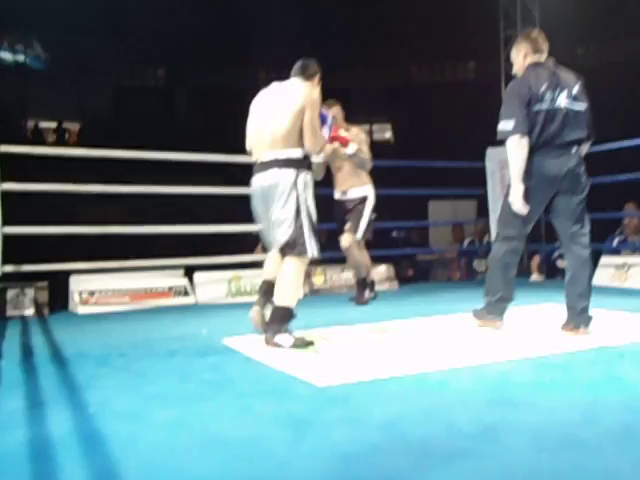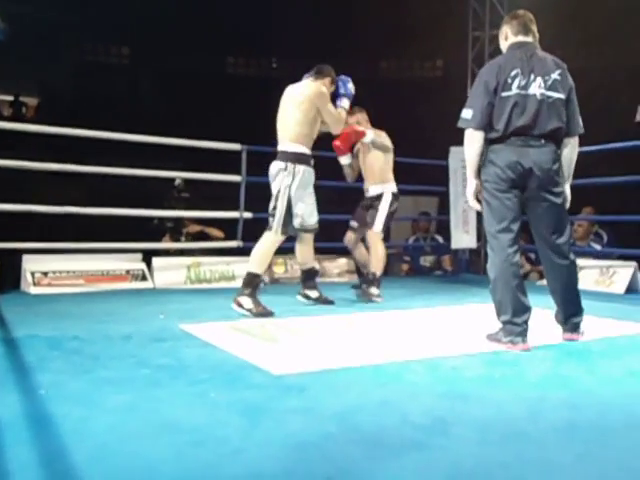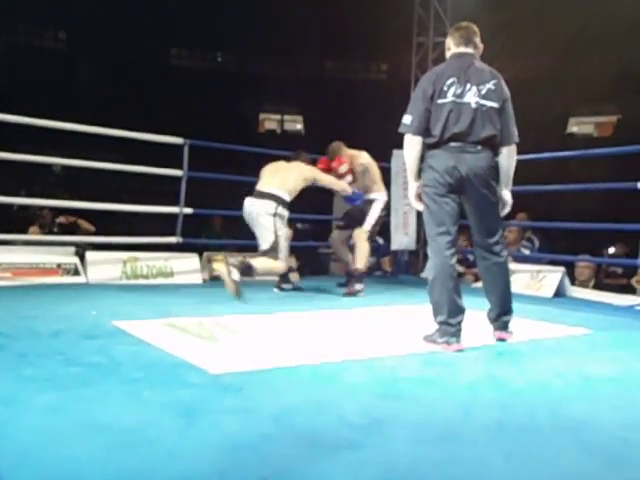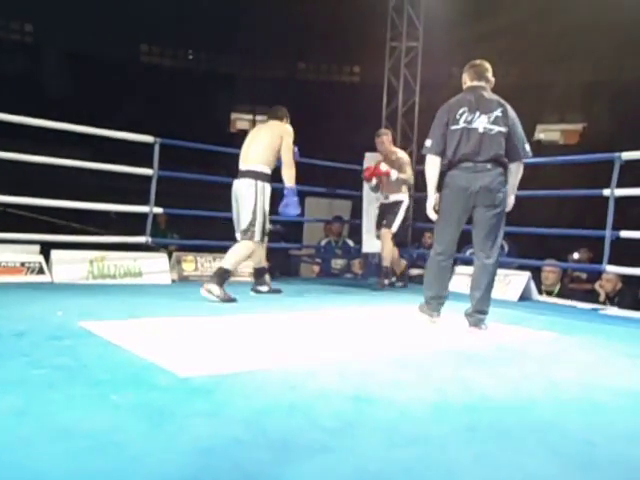
dt=1s
person 1, frame 1
left shoulder: (522, 84)
right shoulder: (574, 82)
left elbow: (517, 138)
right elbow: (586, 137)
left wrist: (517, 183)
left hip: (538, 167)
right hip: (572, 166)
left knee: (510, 238)
right knee: (576, 241)
left ankle: (494, 309)
right ankle: (578, 318)
person 1, frame 2
left shoulder: (495, 68)
right shoulder: (558, 70)
left elbow: (475, 129)
right elbow: (572, 135)
left wrist: (471, 176)
right wrist: (566, 180)
left hip: (503, 158)
right hip: (545, 159)
left knee: (503, 243)
right knee: (556, 242)
left ankle: (513, 330)
right ankle: (571, 322)
person 1, frame 3
left shoulder: (434, 77)
right shoulder: (495, 80)
left elbow: (413, 134)
right elbow: (508, 142)
left wrist: (412, 179)
right wrist: (505, 186)
left hip: (442, 161)
right hip: (481, 163)
left knee: (442, 246)
right knee: (490, 245)
left ankle: (448, 330)
right ankle: (501, 322)
person 1, frame 4
left shoulder: (450, 107)
right shoulder: (504, 109)
left elbow: (433, 155)
right elbow: (517, 159)
left wrist: (431, 192)
right wrist: (511, 191)
left hip: (458, 179)
right hip: (492, 180)
left knee: (443, 246)
right knee: (486, 252)
left ankle: (433, 305)
right ankle: (477, 317)
person 2, frame 1
left shoulder: (264, 93)
right shoulder: (309, 91)
left elbow: (250, 145)
right elbow: (313, 145)
right wrist: (321, 129)
left hip: (261, 176)
right hip: (290, 174)
left knee: (280, 246)
right knee: (299, 252)
left ankle: (264, 304)
right ankle: (278, 328)
person 2, frame 2
left shoulder: (294, 89)
right shoulder: (316, 90)
right elbow: (336, 127)
right wrist: (344, 99)
left hip: (298, 167)
right hip: (292, 166)
left knee: (307, 229)
right knee: (276, 231)
left ankle: (309, 287)
right ankle: (246, 294)
person 2, frame 3
left shoulder: (272, 166)
right shoulder: (309, 170)
right elbow: (339, 186)
right wrist: (353, 193)
left hip: (251, 203)
right hip: (270, 208)
left knee: (283, 235)
right knee: (279, 264)
left ankle: (284, 280)
right ankle: (237, 265)
person 2, frame 4
left shoulder: (258, 129)
right shoulder: (285, 128)
right elbow: (288, 160)
right wrist: (291, 190)
left hip: (241, 182)
right hip: (255, 184)
left knee: (257, 236)
right knee: (252, 240)
left ankle: (261, 281)
right ankle: (214, 283)
person 3, frame 1
left shoulder: (357, 134)
right shoulder: (324, 140)
left elbow: (367, 164)
left wrist: (347, 144)
left hip: (362, 196)
right hip: (341, 199)
left knee: (348, 243)
right knee: (354, 246)
left ankle: (364, 286)
right ankle: (368, 287)
person 3, frame 2
left shoulder: (378, 135)
right shoulder: (357, 147)
left elbow: (387, 148)
right elbow: (350, 177)
left wrist: (364, 133)
right wrist: (343, 155)
left hip: (385, 193)
right hip: (369, 196)
left knee: (373, 236)
right knee: (350, 240)
left ankle: (374, 287)
right ankle: (368, 277)
person 3, frame 3
left shoulder: (361, 161)
right shoulder: (345, 163)
left elbow: (357, 191)
left wrist: (344, 175)
right wrist: (328, 173)
left hip: (376, 200)
right hip: (360, 202)
left knee: (360, 234)
right knee: (336, 238)
left ankle: (359, 281)
right ankle: (353, 275)
person 3, frame 4
left shoulder: (401, 157)
right shoulder: (380, 161)
left elbow: (409, 180)
right elbow: (376, 189)
left wrist: (391, 173)
right wrist: (370, 180)
left hip: (399, 201)
right hip: (385, 203)
left knee: (385, 234)
right knee: (387, 240)
left ankle: (384, 275)
right ankle: (402, 275)
